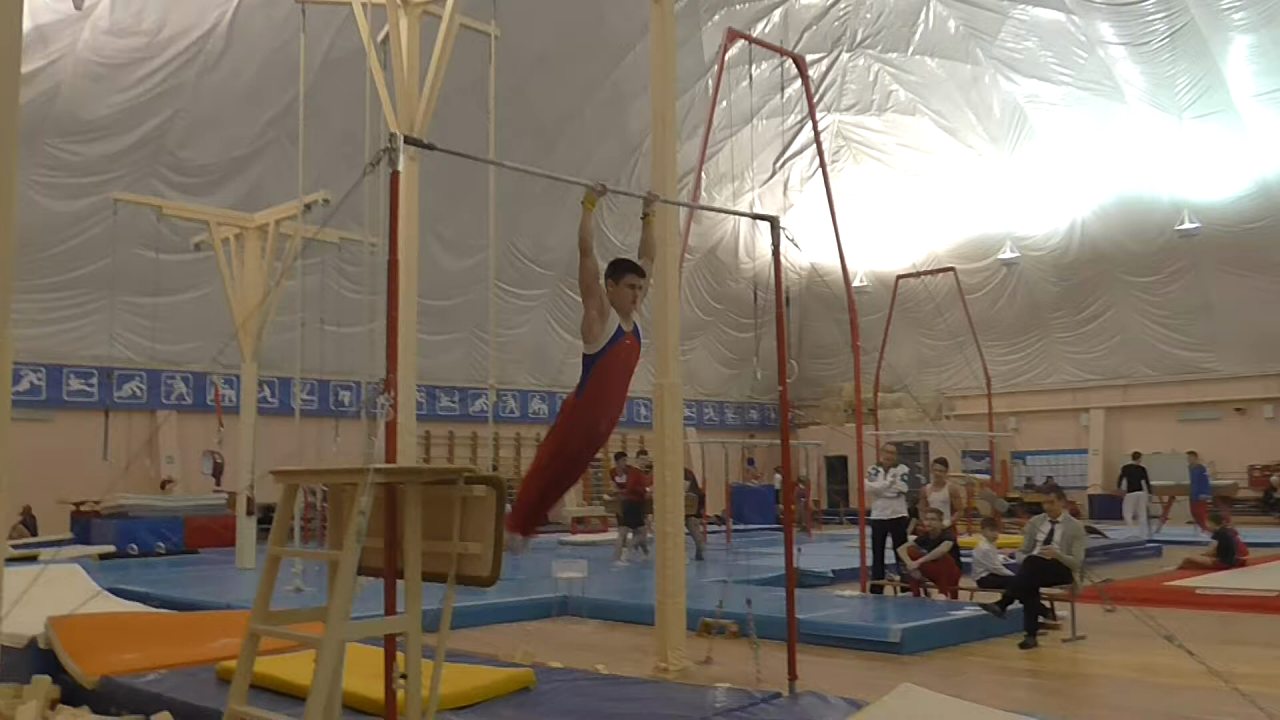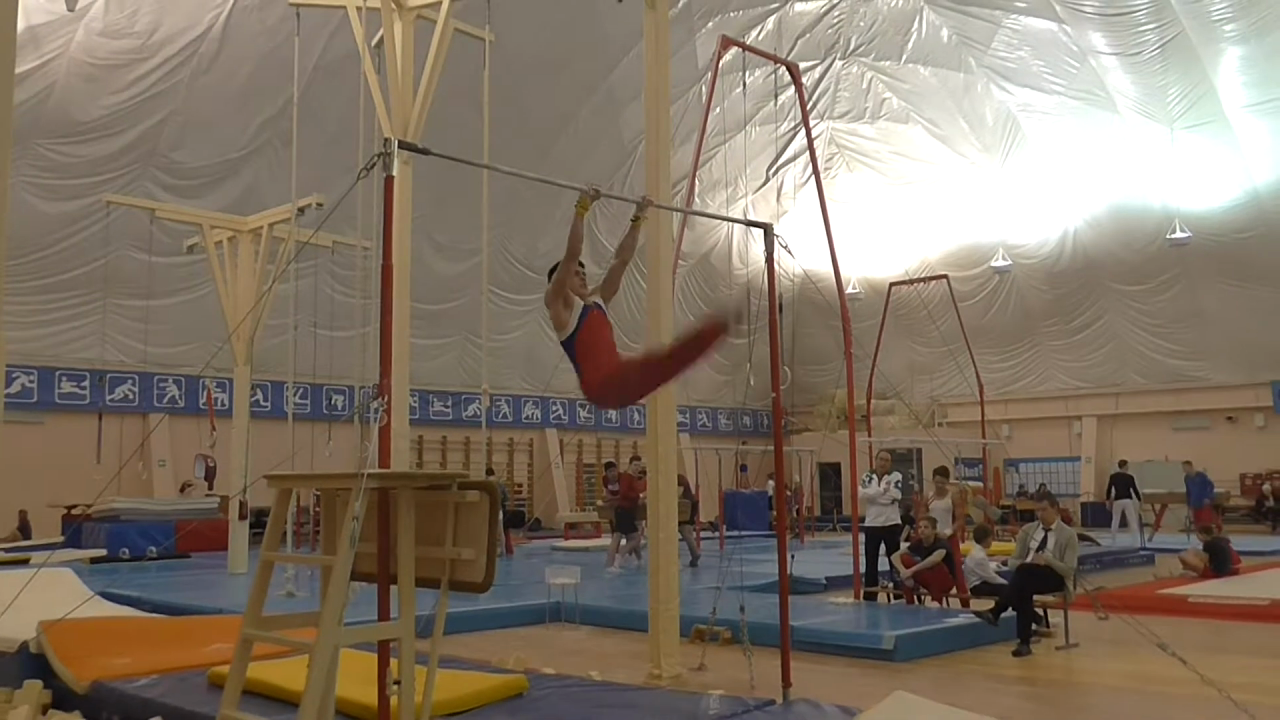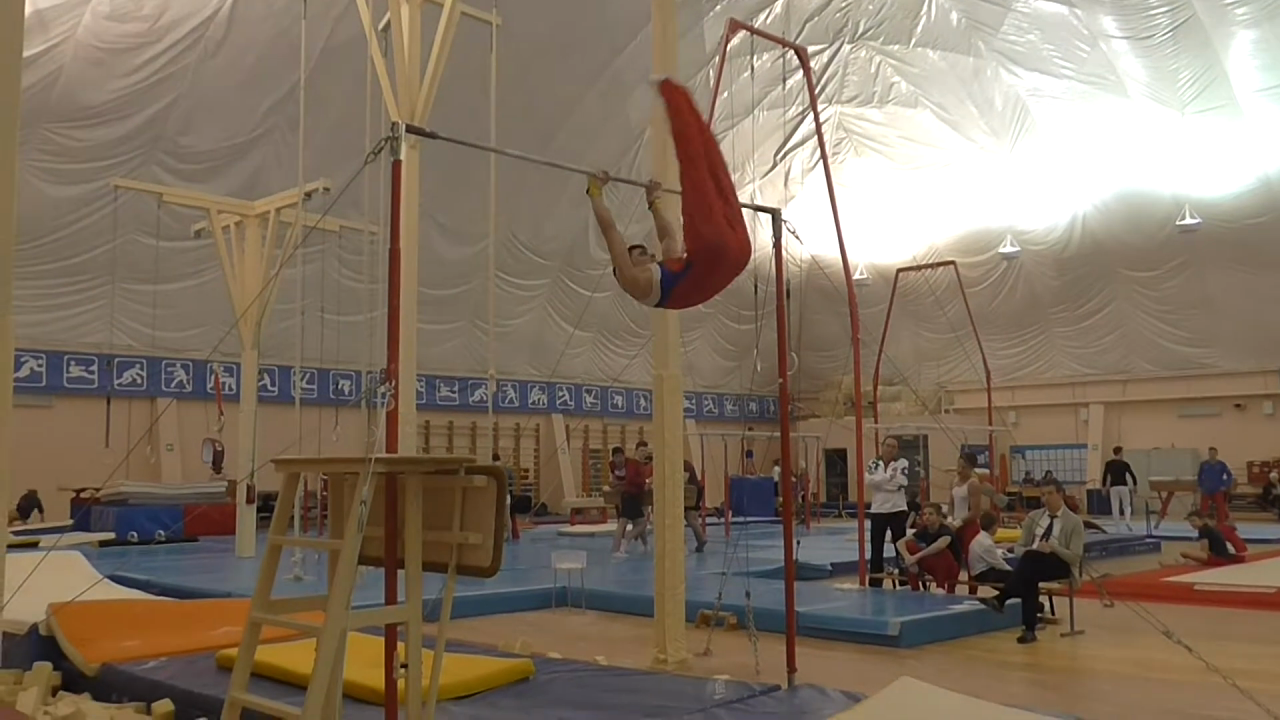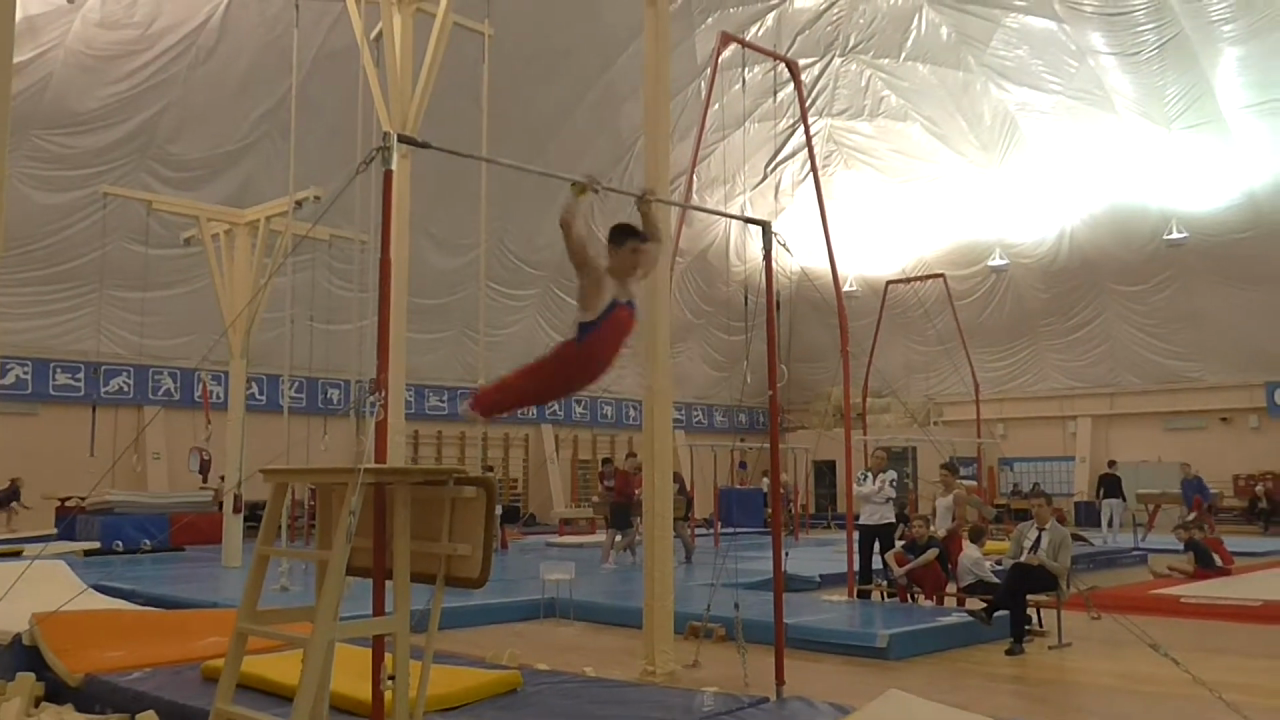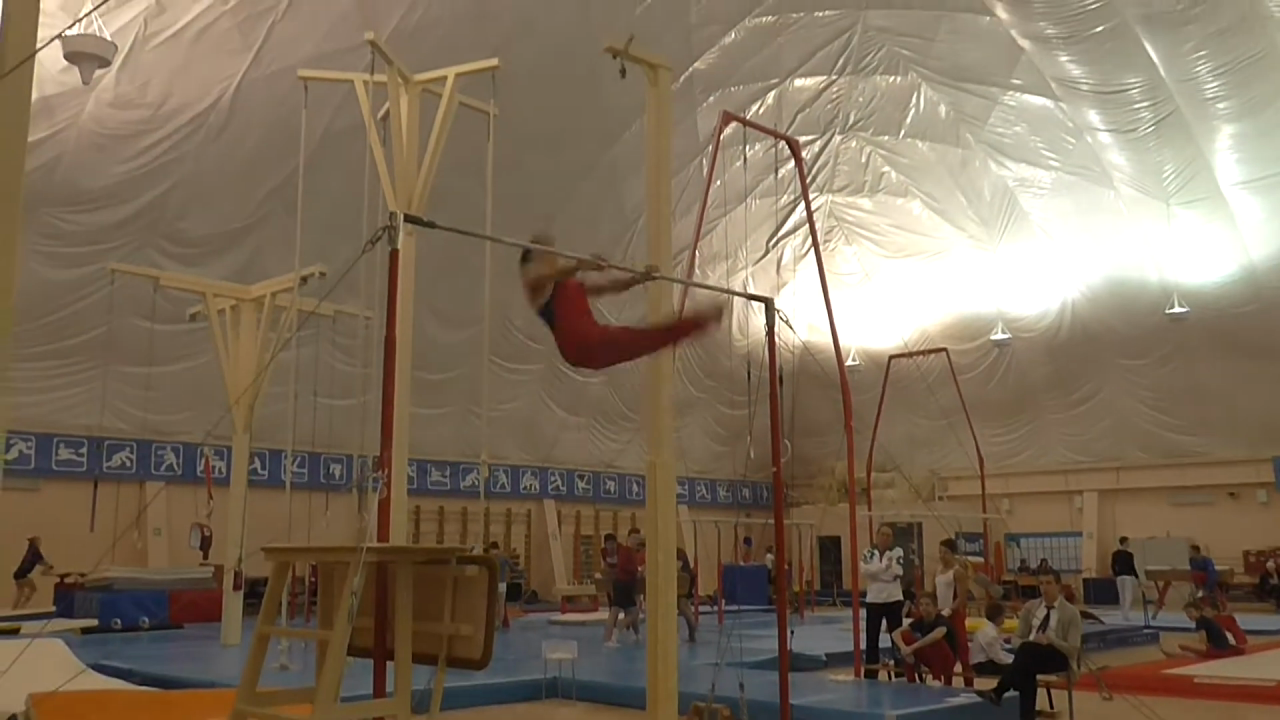
dt=0.7s
person 1, frame 1
left shoulder: (631, 313)
right shoulder: (597, 313)
left elbow: (647, 260)
right elbow: (586, 252)
left wrist: (648, 218)
right wrist: (589, 205)
left hip: (605, 419)
right hip: (580, 415)
left knee: (567, 476)
right knee: (549, 472)
left ankle: (525, 525)
right ankle: (517, 524)
person 1, frame 2
left shoulder: (596, 301)
right shoulder: (559, 304)
left elbow: (621, 262)
right elbow: (571, 254)
left wrist: (637, 220)
right wrist: (581, 210)
left hip: (616, 378)
right hip: (601, 381)
person 1, frame 3
left shoulder: (670, 265)
right shoulder: (631, 277)
left elbow: (670, 234)
right elbow: (609, 227)
left wrist: (654, 201)
right wrist: (595, 192)
left hip: (728, 250)
person 1, frame 4
left shoulder: (630, 279)
right shoulder: (595, 279)
left elbow: (655, 241)
right elbow: (568, 225)
left wrist: (645, 210)
right wrist: (578, 194)
left hip: (585, 366)
right hip: (569, 361)
left knee: (543, 390)
right ankle: (480, 403)
person 1, frame 5
left shoulder: (566, 283)
right shoulder: (534, 280)
left elbow: (600, 288)
right elbow: (552, 275)
left wrist: (636, 279)
right wrist: (579, 265)
left hip: (591, 339)
right hip: (581, 342)
